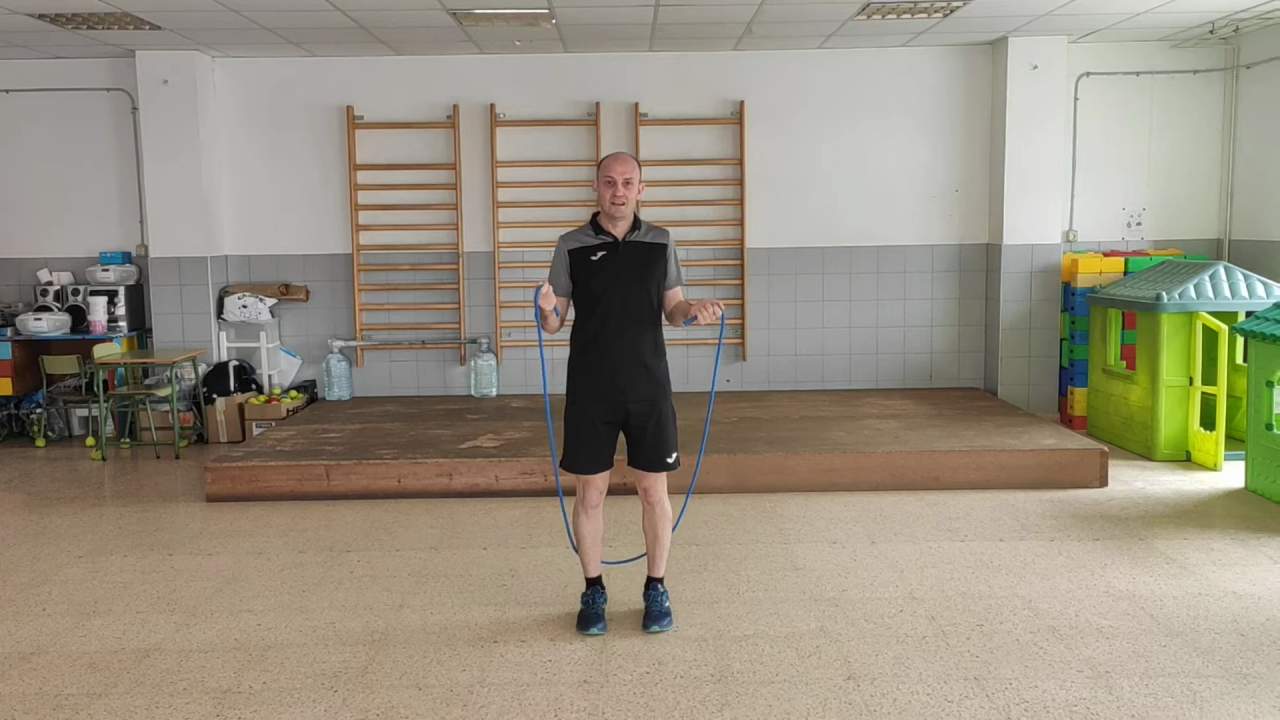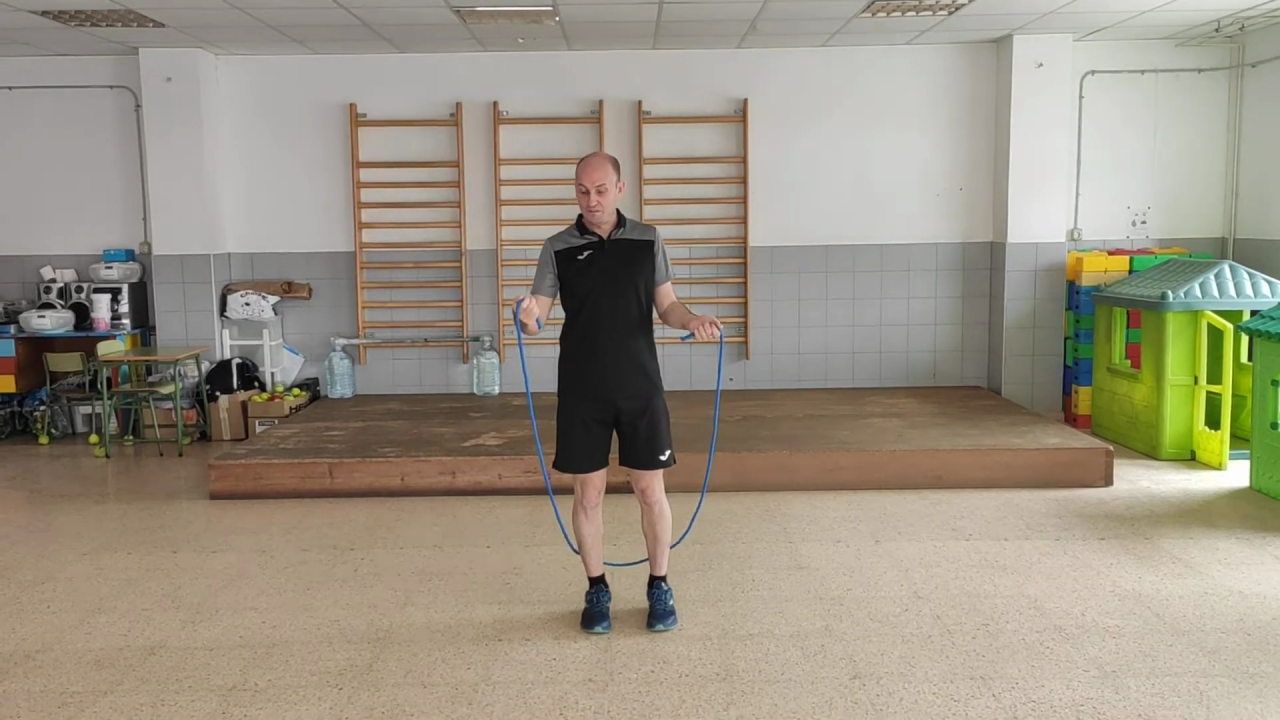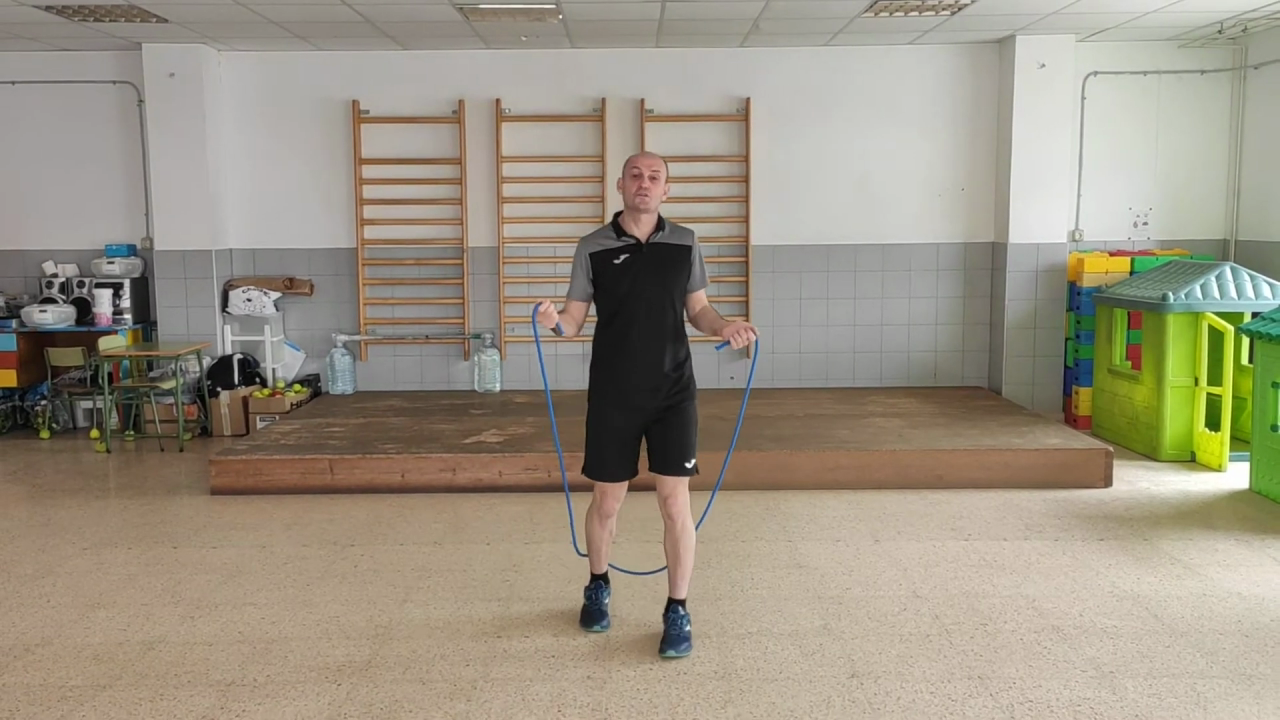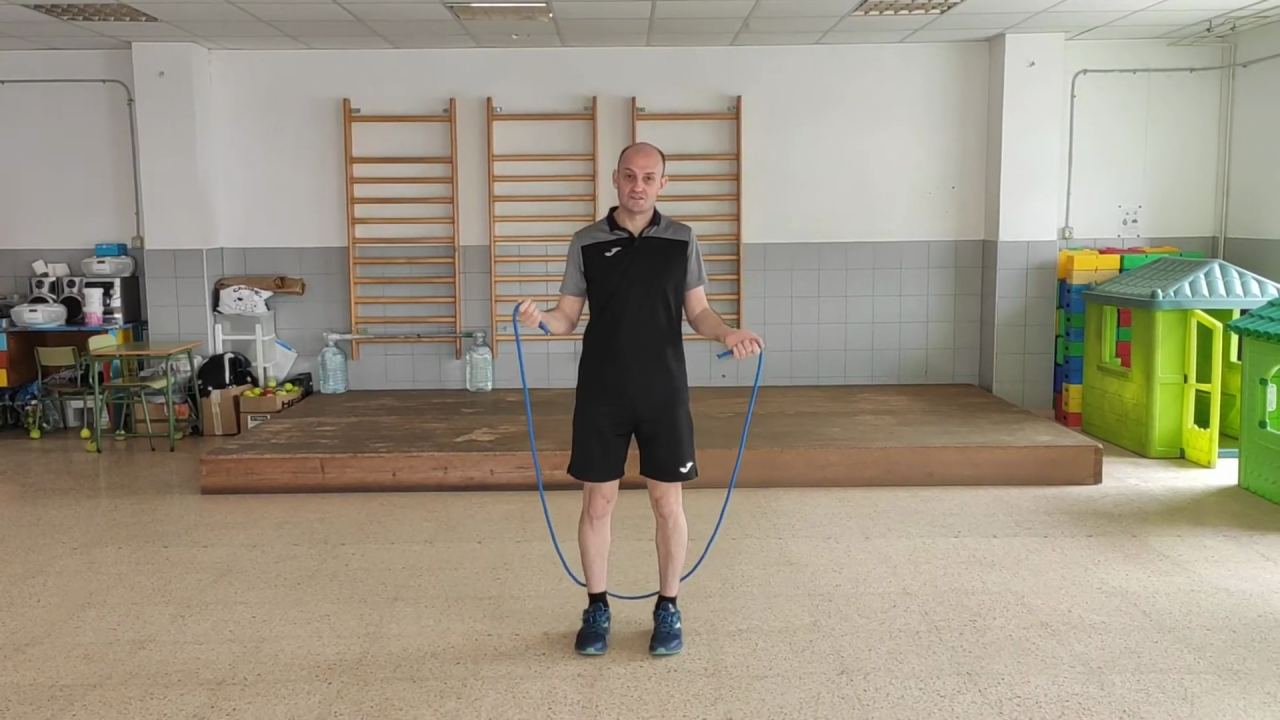
dt=1s
person 1, frame 1
left shoulder: (660, 242)
right shoulder: (571, 246)
left elbow: (672, 309)
right elbow: (554, 323)
left wrist: (694, 309)
right wrist: (545, 309)
left hip: (648, 389)
right hip: (590, 392)
left knee: (654, 491)
right knee: (590, 493)
left ankle: (656, 588)
right ankle: (593, 591)
person 1, frame 2
left shoulder: (648, 239)
right shoulder: (558, 248)
left elbow: (666, 305)
right elbow: (538, 315)
left wrist: (693, 320)
right wrist: (527, 317)
left hip: (641, 387)
right hip: (582, 391)
left knee: (651, 490)
right knee: (588, 493)
left ankle: (659, 587)
right ankle: (597, 590)
person 1, frame 3
left shoulder: (685, 243)
right shoulder: (592, 248)
left elbow: (698, 309)
right elbow: (574, 321)
left wrist: (724, 326)
right wrist: (551, 320)
left hip: (673, 393)
right hip: (612, 395)
left knee: (675, 502)
right knee: (606, 502)
left ankle: (678, 611)
right ankle: (598, 584)
person 1, frame 4
left shoulder: (681, 239)
right shoulder: (586, 243)
left elbow: (697, 311)
right elbow: (568, 317)
left wrist: (727, 333)
right wrist: (538, 317)
left hip: (664, 392)
right hip: (601, 394)
left knee: (667, 503)
right knee: (597, 502)
left ankle: (667, 608)
right ankle: (597, 608)
